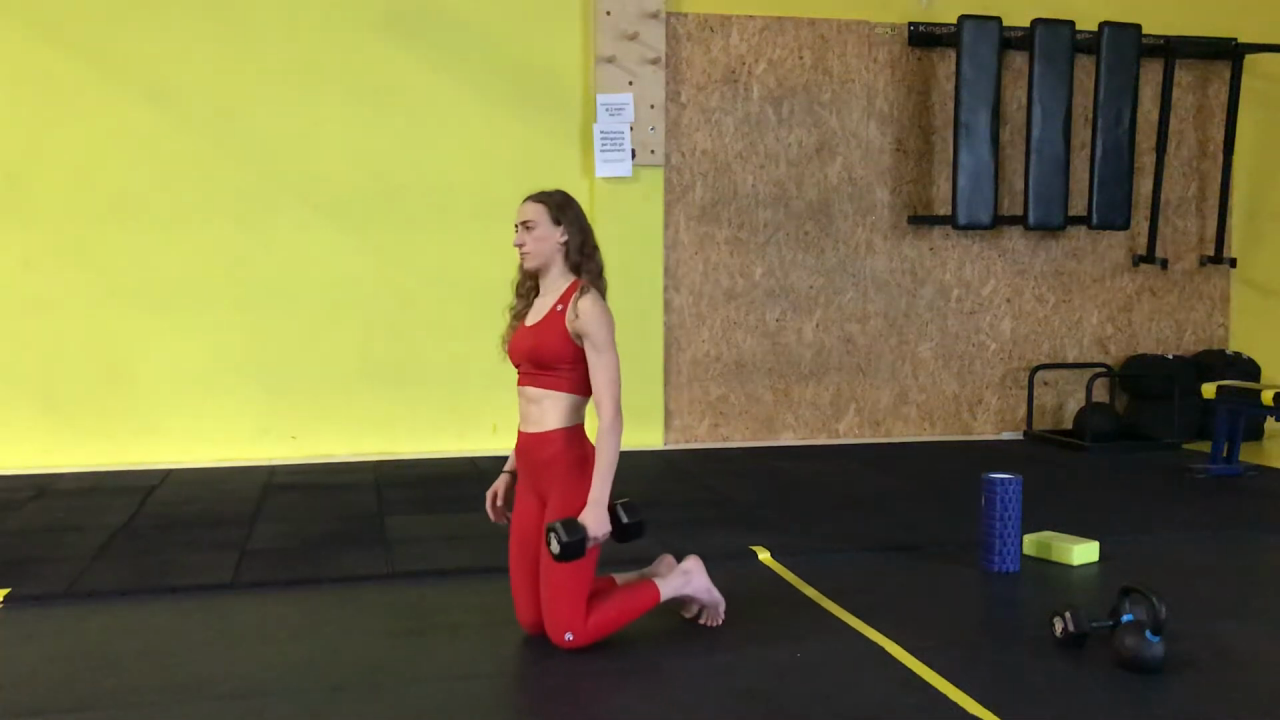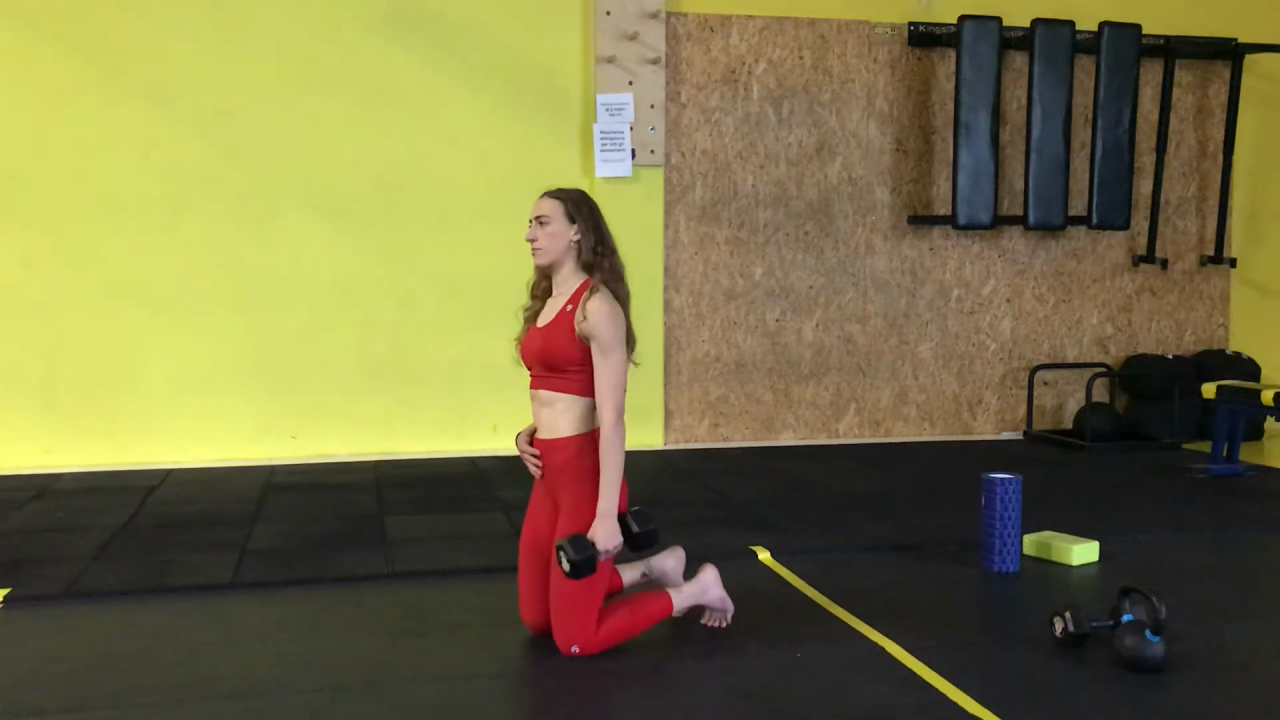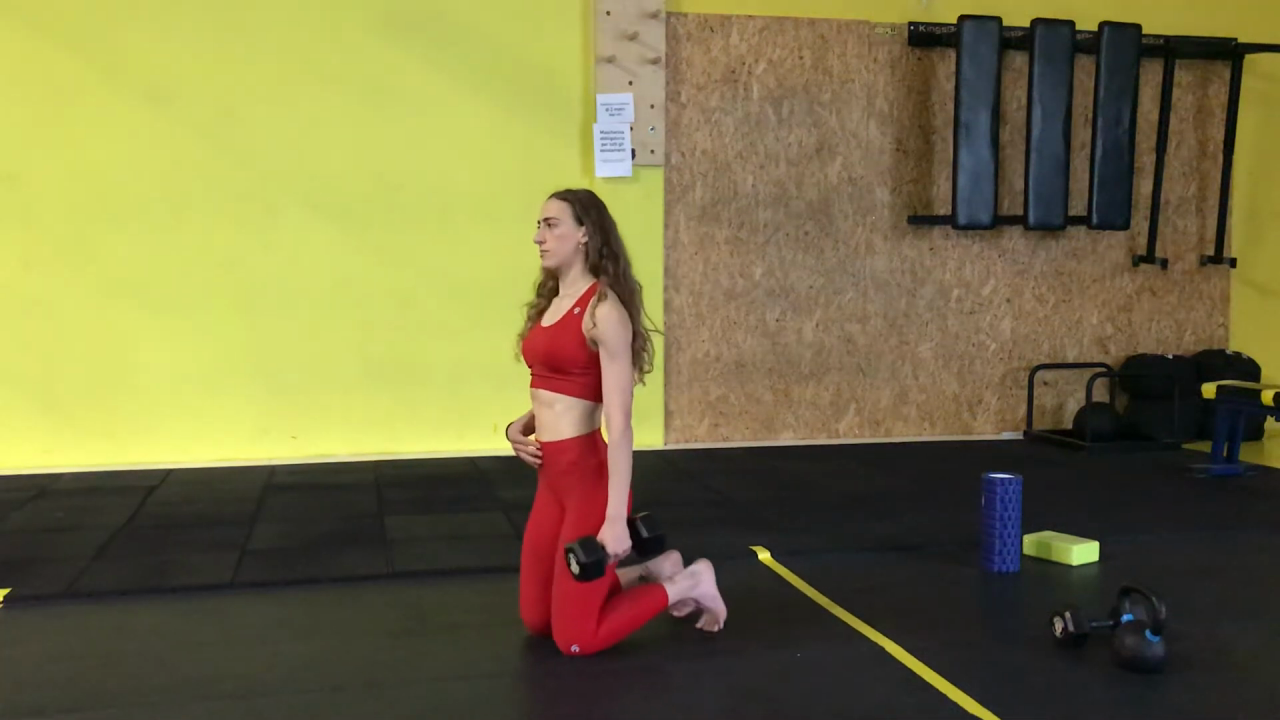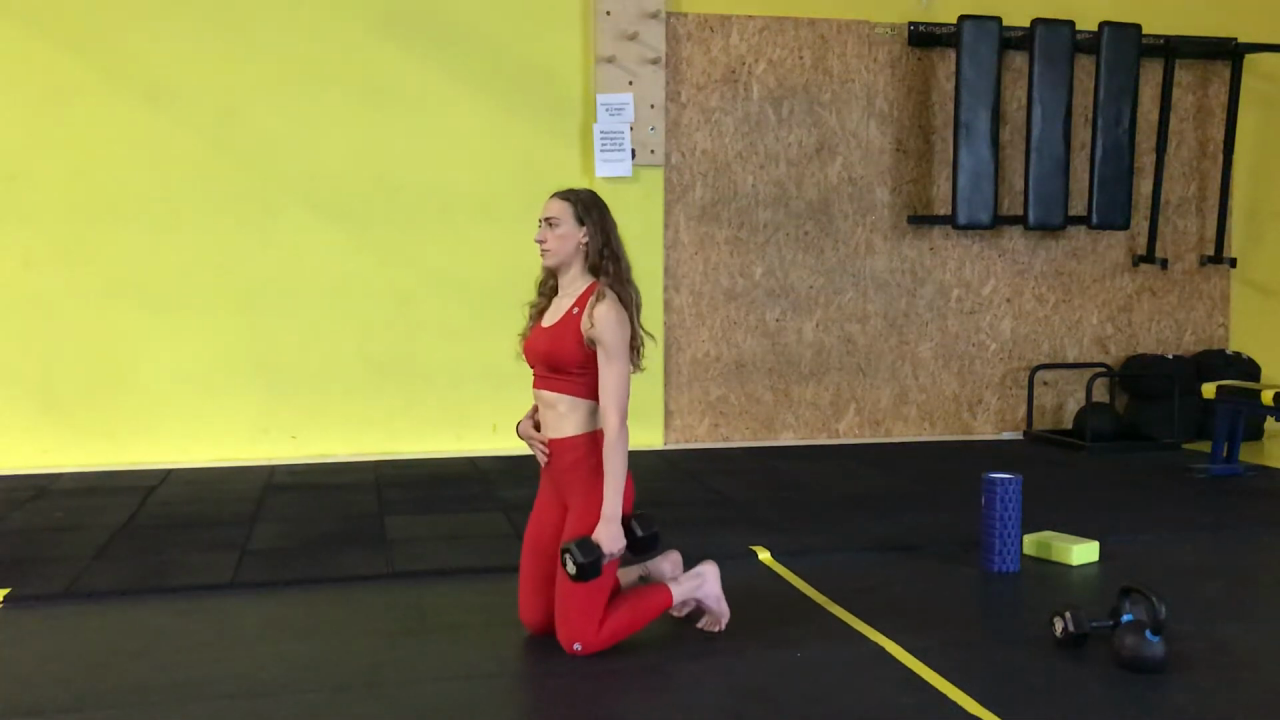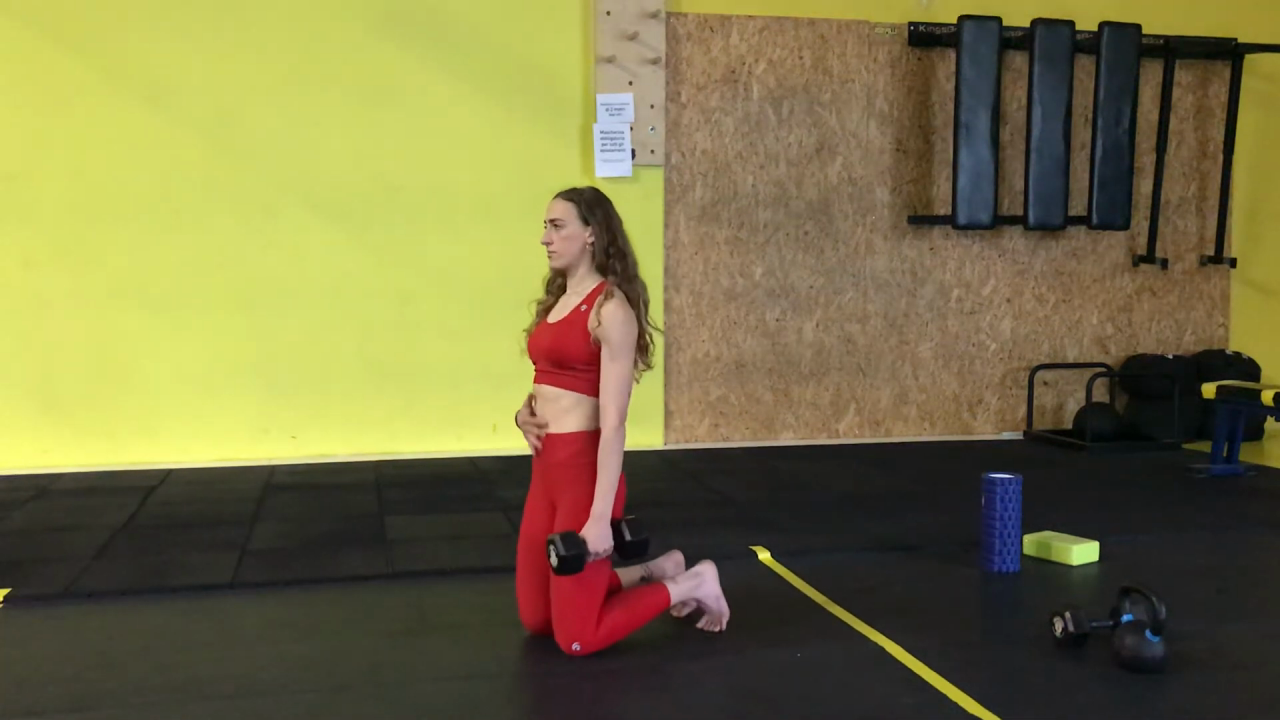
dt=0.4s
person 1, frame 1
left shoulder: (584, 305)
right shoulder: (531, 303)
left elbow: (610, 414)
left wrist: (598, 503)
right wrist: (509, 472)
left hip: (570, 469)
right hip: (532, 471)
left knee: (567, 630)
right knee: (533, 620)
left ankle: (680, 580)
right ankle: (654, 574)
person 1, frame 2
left shoulder: (596, 305)
right shoulder: (547, 302)
left elbow: (612, 419)
left wrist: (607, 515)
right wrist: (529, 433)
left hip: (585, 474)
right hip: (549, 477)
left knee: (574, 639)
right knee: (536, 619)
left ankle: (695, 591)
right ankle: (651, 568)
person 1, frame 3
left shoulder: (604, 309)
right shoulder: (550, 302)
left elbow: (619, 424)
left wrist: (616, 518)
right wrist: (520, 424)
left hip: (589, 476)
right hip: (552, 477)
left knee: (575, 638)
right knee: (537, 621)
left ankle: (688, 583)
right ankle: (651, 571)
person 1, frame 4
left shoulder: (603, 308)
right shoulder: (551, 301)
left elbow: (614, 422)
left wrist: (611, 518)
right wrist: (528, 420)
left hip: (591, 475)
right hip: (555, 475)
left knee: (578, 636)
right knee: (535, 619)
left ankle: (693, 585)
right ankle: (654, 571)
person 1, frame 5
left shoulder: (610, 307)
right shoulder: (558, 299)
left elbow: (613, 421)
left wrist: (601, 516)
right wrist: (526, 409)
left hip: (584, 471)
right hip: (546, 469)
left knee: (576, 637)
right knee: (536, 620)
left ankle: (690, 585)
right ankle: (656, 571)
